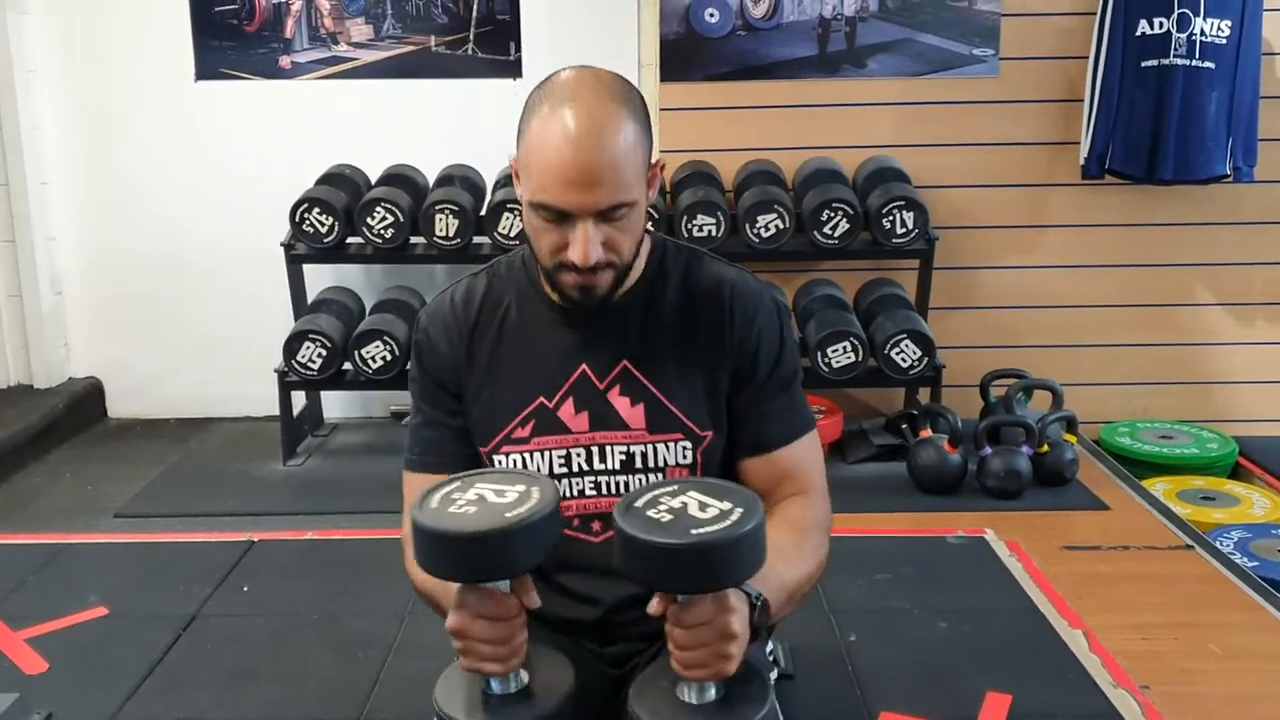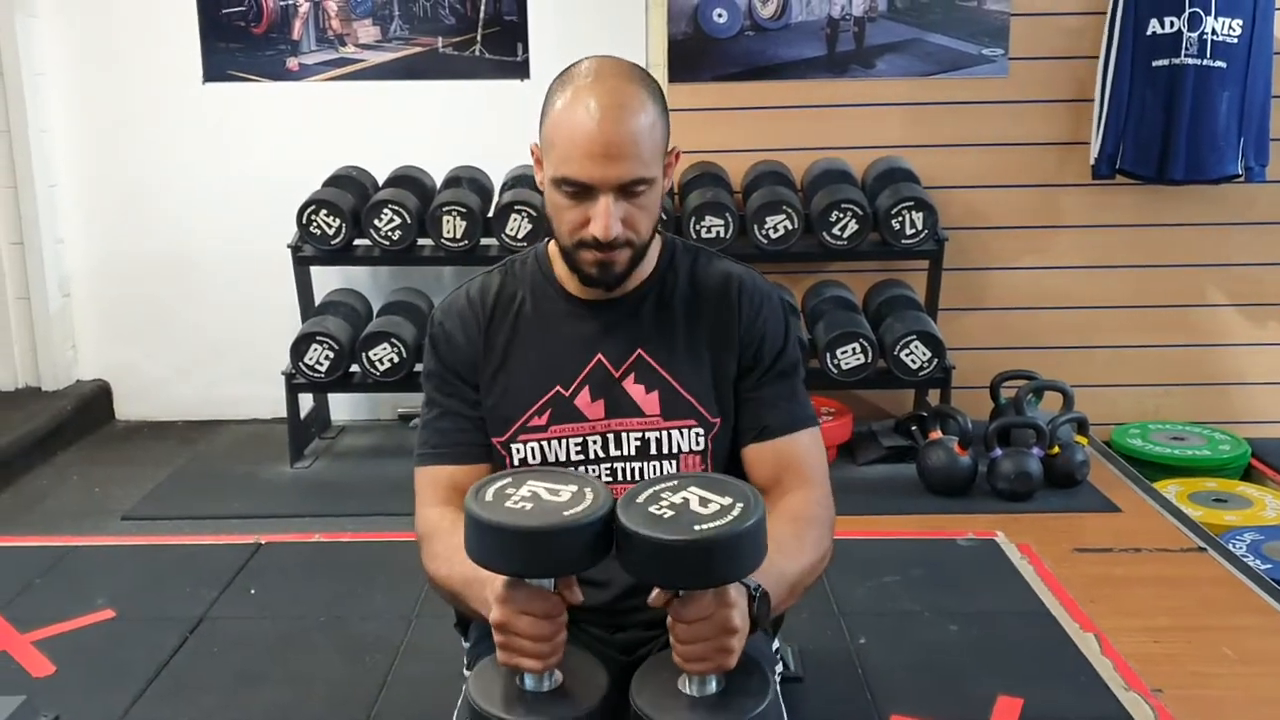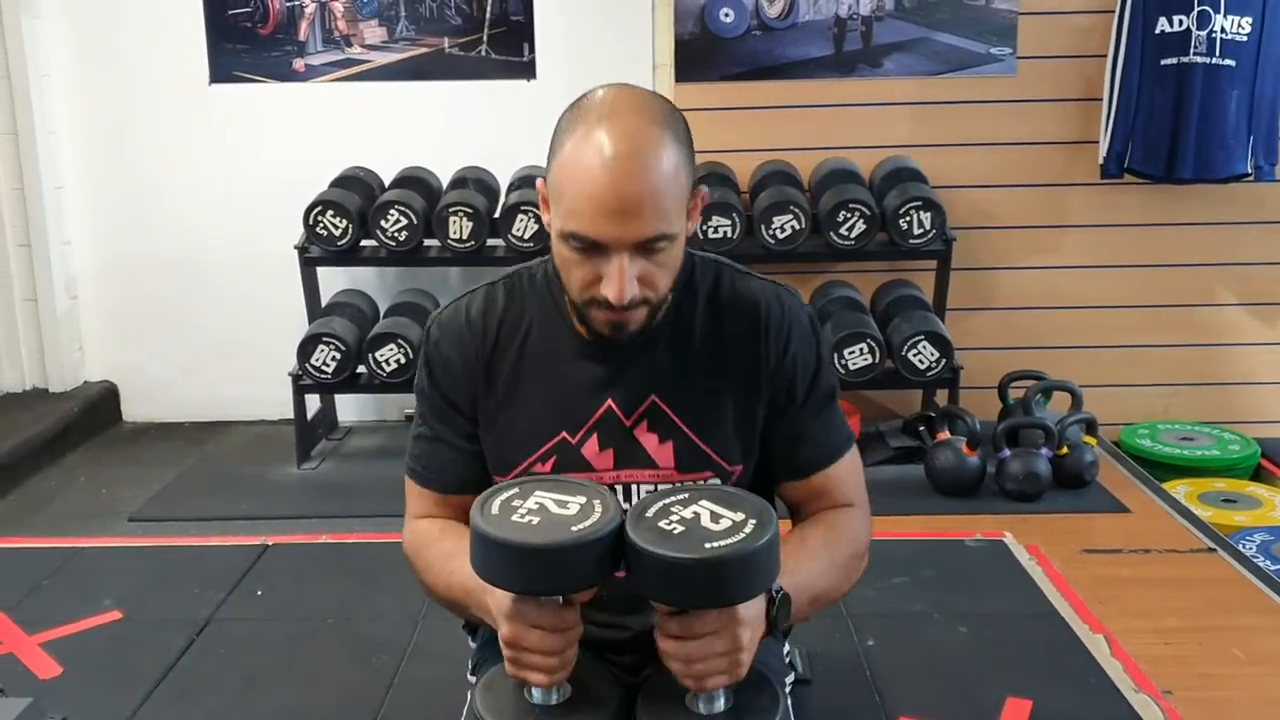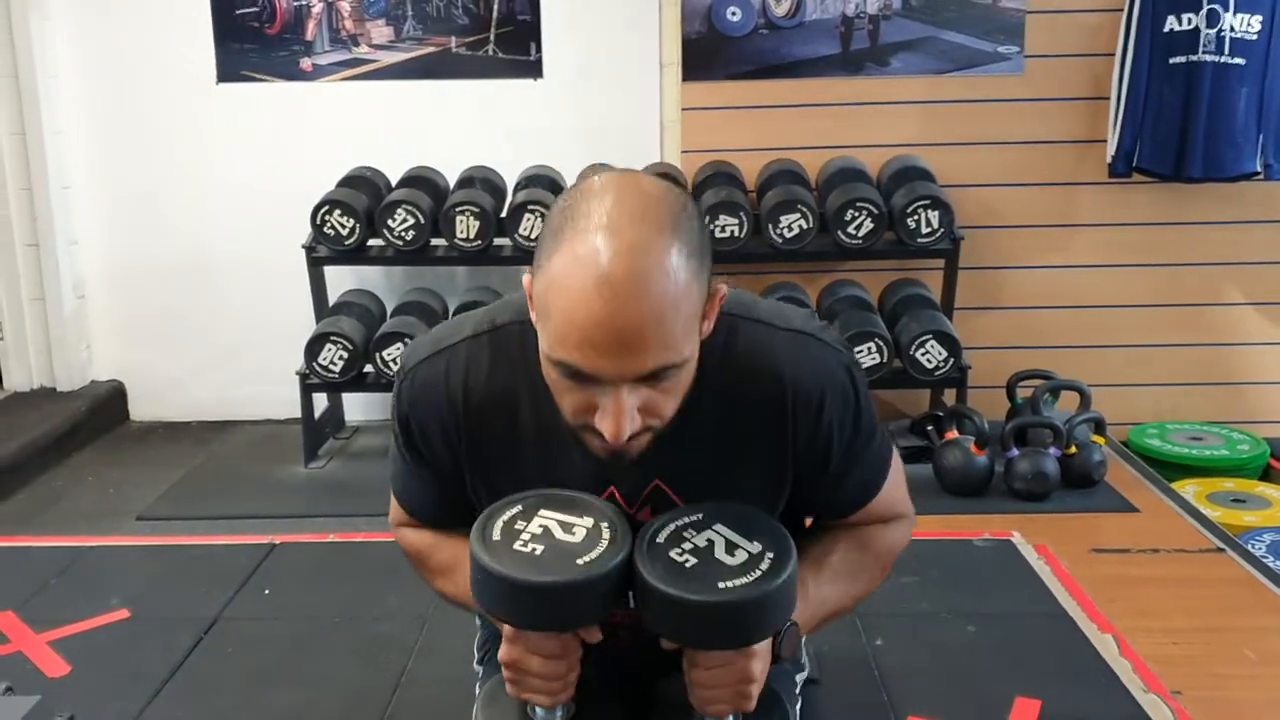
dt=0.4s
person 1, frame 1
left shoulder: (737, 311)
right shoulder: (456, 325)
left elbow: (800, 500)
left wrist: (748, 599)
right wrist: (461, 590)
left hip: (687, 636)
right hip: (528, 636)
person 1, frame 2
left shoulder: (743, 308)
right shoulder: (471, 321)
left elbow: (801, 498)
right elbow: (443, 511)
left wrist: (748, 593)
right wrist: (493, 589)
left hip: (700, 633)
right hip: (535, 635)
person 1, frame 3
left shoulder: (769, 326)
right shoulder: (468, 337)
left elbow: (842, 515)
right elbow: (431, 521)
left wrist: (765, 602)
right wrist: (497, 598)
left hip: (712, 643)
right hip: (542, 647)
person 1, frame 4
left shoulder: (802, 376)
right shoulder: (447, 382)
left elbow: (881, 521)
right elbow: (420, 526)
left hip: (724, 660)
right hip: (545, 658)
